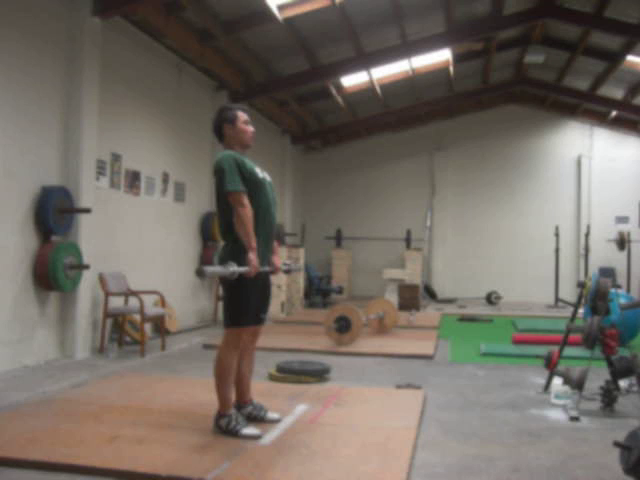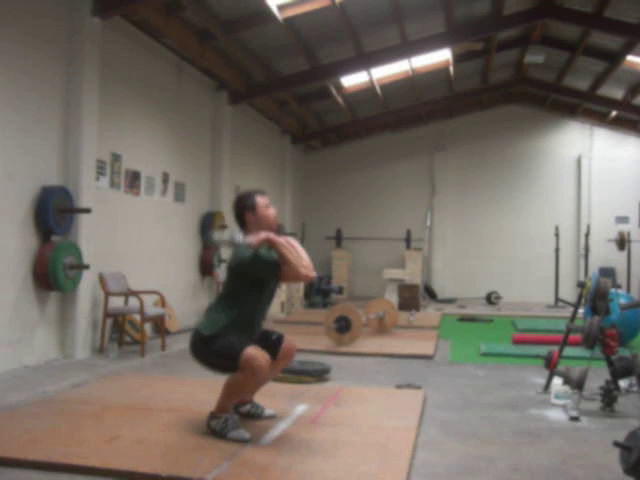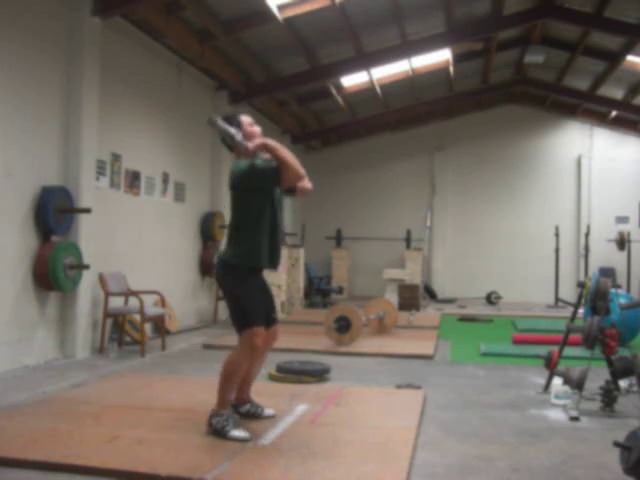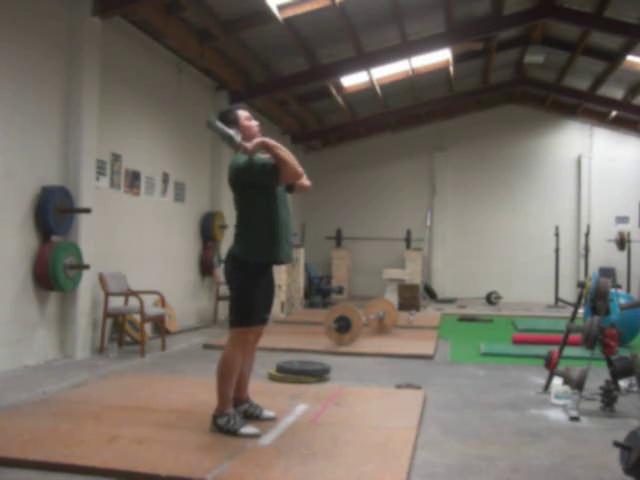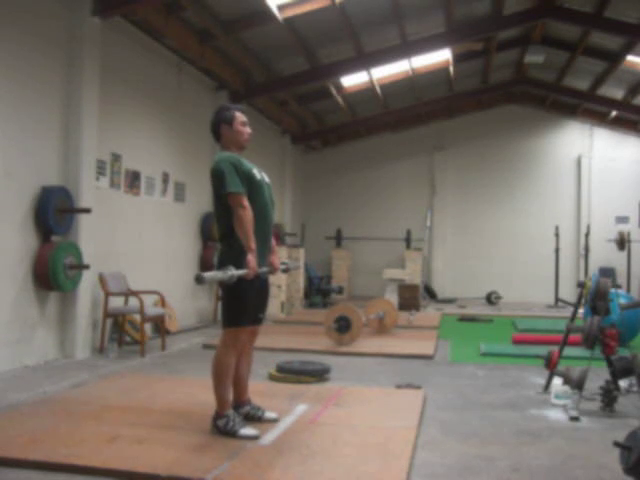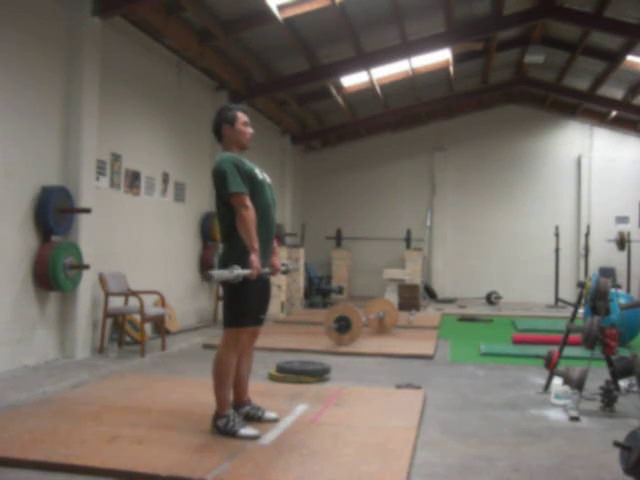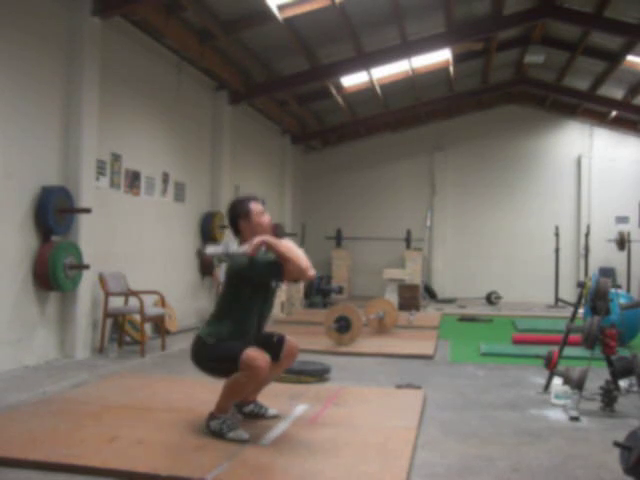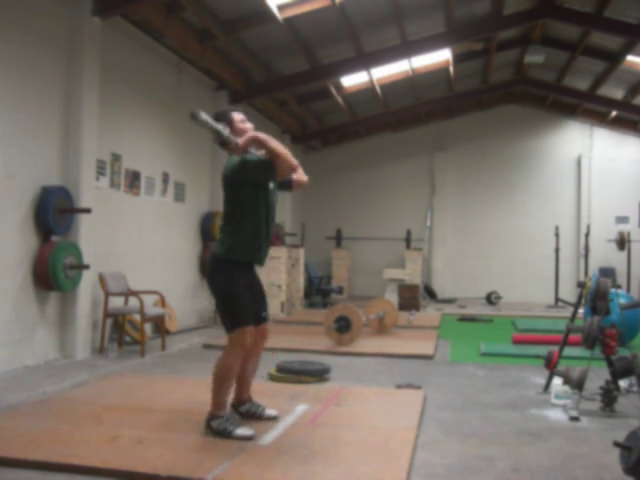
dt=0.7s
person 1, frame 1
left shoulder: (248, 163)
right shoulder: (228, 160)
right elbow: (241, 206)
left wrist: (274, 252)
right wrist: (250, 252)
left hip: (259, 264)
right hip: (243, 263)
left knee: (250, 337)
right knee: (235, 338)
left ankle: (245, 404)
right ankle: (225, 414)
person 1, frame 2
left shoulder: (267, 251)
right shoulder: (250, 256)
left elbow: (309, 273)
right elbow: (301, 274)
left wrist: (284, 243)
right wrist: (275, 240)
left hip: (237, 331)
right hip: (211, 340)
left knee: (287, 350)
right knee: (259, 361)
left ankle: (242, 400)
right ankle: (220, 415)
person 1, frame 3
left shoulder: (260, 167)
right shoulder: (246, 169)
left elbow: (304, 185)
right elbow: (296, 173)
left wrist: (270, 149)
right wrist: (269, 145)
left hip: (251, 267)
right hip: (237, 268)
left knee: (268, 336)
right knee: (252, 340)
left ankle: (242, 401)
right ankle: (220, 414)
person 1, frame 4
left shoulder: (261, 163)
right shoulder: (246, 164)
left elbow: (302, 183)
right elbow: (293, 173)
left wrist: (269, 146)
right wrist: (268, 143)
left hip: (261, 262)
right hip: (247, 263)
left knee: (252, 337)
right knee: (240, 338)
left ankle: (242, 401)
right ankle: (223, 413)
person 1, frame 5
left shoulder: (247, 165)
right shoulder: (226, 163)
right elbow: (241, 208)
left wrist: (271, 252)
right wrist: (249, 253)
left hip: (257, 264)
right hip: (239, 264)
left knee: (249, 337)
right knee: (233, 338)
left ankle: (243, 403)
right ankle: (223, 415)
person 1, frame 6
left shoulder: (247, 165)
right shoulder: (228, 163)
right elbow: (244, 208)
left wrist: (273, 254)
right wrist: (252, 253)
left hip: (259, 265)
right hip: (242, 264)
left knee: (249, 338)
right knee: (234, 339)
left ankle: (242, 403)
right ankle: (223, 415)
person 1, frame 7
left shoulder: (263, 257)
right shoulder: (248, 261)
left elbow: (307, 270)
right elbow: (305, 272)
left wrist: (285, 244)
right wrist: (272, 243)
right hip: (212, 346)
left knee: (289, 349)
right knee: (259, 362)
left ankle: (245, 401)
right ankle: (219, 416)
person 1, frame 8
left shoulder: (255, 167)
right shoulder: (240, 164)
left elbow: (300, 178)
right elbow: (290, 165)
left wrist: (260, 141)
right wrist: (260, 138)
left hip: (244, 265)
right hip: (229, 266)
left knee: (258, 336)
right knee: (241, 340)
left ankle: (242, 401)
right ankle: (218, 415)
